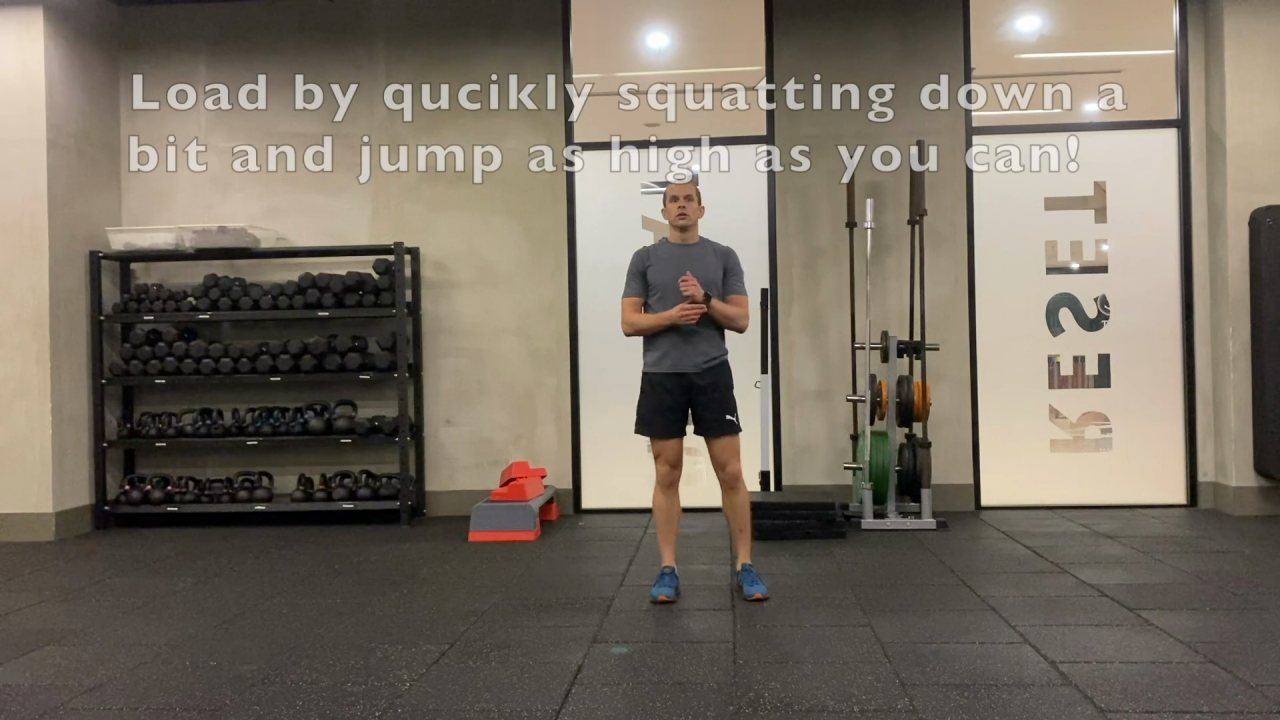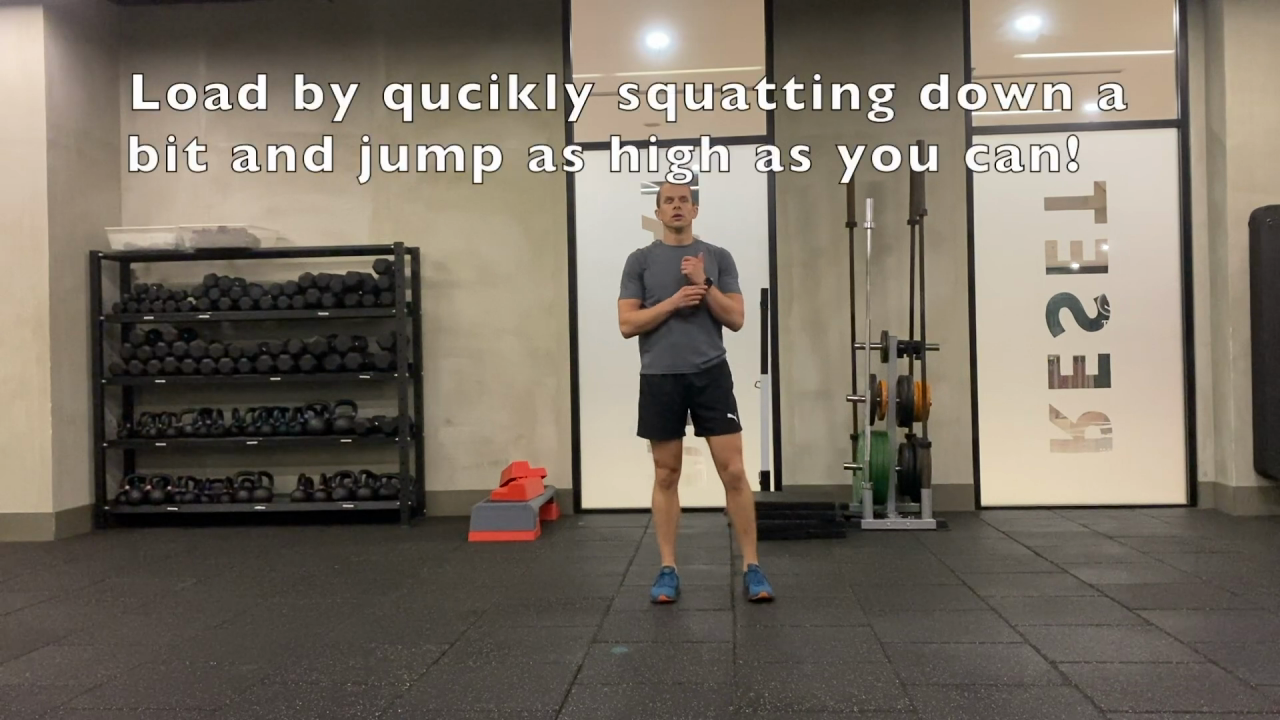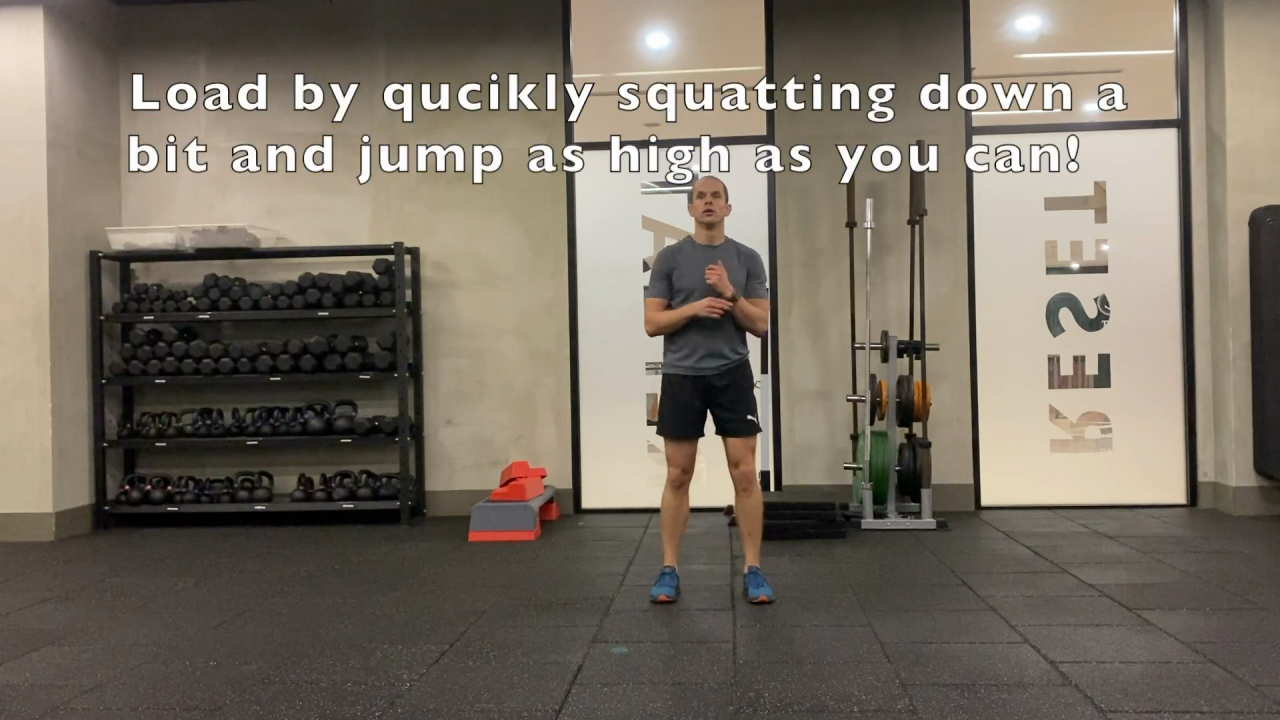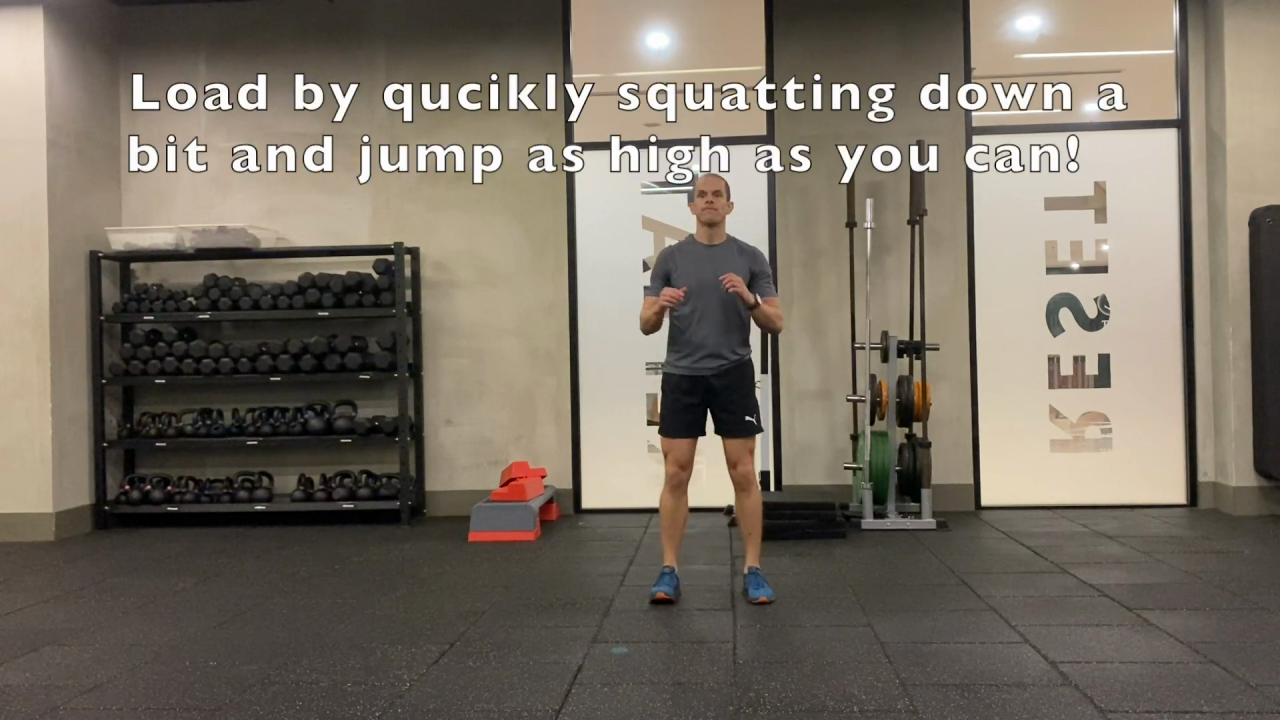
dt=0.4s
person 1, frame 1
left shoulder: (723, 257)
right shoulder: (645, 258)
left elbow: (741, 320)
right elbow: (629, 322)
left wrist: (704, 300)
right wrist: (671, 315)
left hip: (712, 374)
right hip: (662, 377)
left knee: (730, 473)
right knee: (667, 475)
left ankle: (744, 565)
right ankle: (668, 569)
person 1, frame 2
left shoulder: (718, 257)
right shoulder: (640, 261)
left elbow: (735, 318)
right elbow: (627, 324)
left wrist: (704, 285)
right wrist: (674, 300)
left hip: (710, 374)
right hip: (660, 378)
left knee: (733, 472)
right knee: (666, 476)
left ankle: (751, 567)
right ankle: (668, 569)
person 1, frame 3
left shoulder: (748, 258)
right shoulder: (669, 258)
left elbow: (761, 324)
right elbow: (652, 323)
left wrist: (730, 293)
right wrist: (692, 308)
left hip: (733, 376)
right hip: (682, 377)
left knee: (745, 474)
right knee: (678, 477)
left ankle: (752, 569)
right ankle: (669, 569)
person 1, frame 4
left shoulder: (750, 257)
right shoulder: (670, 257)
left elbow: (775, 324)
right elbow: (646, 325)
left wrist: (749, 298)
right wrist: (661, 305)
left hip: (733, 375)
right hip: (682, 377)
left knee: (744, 476)
right knee: (676, 476)
left ankle: (752, 570)
right ankle: (669, 569)
